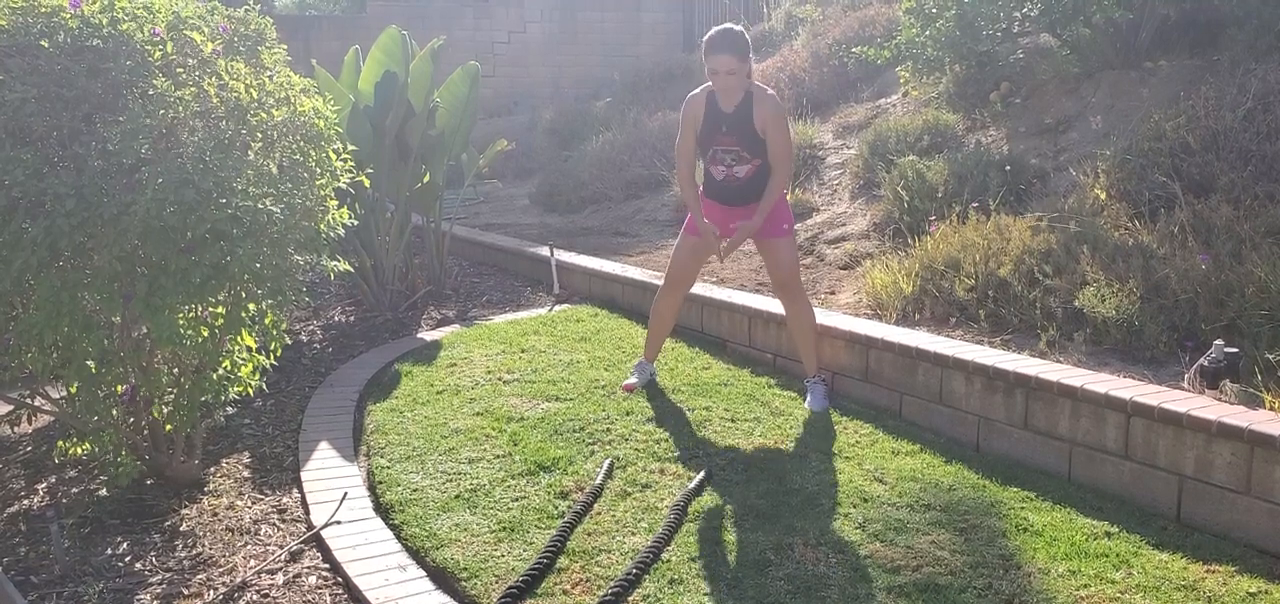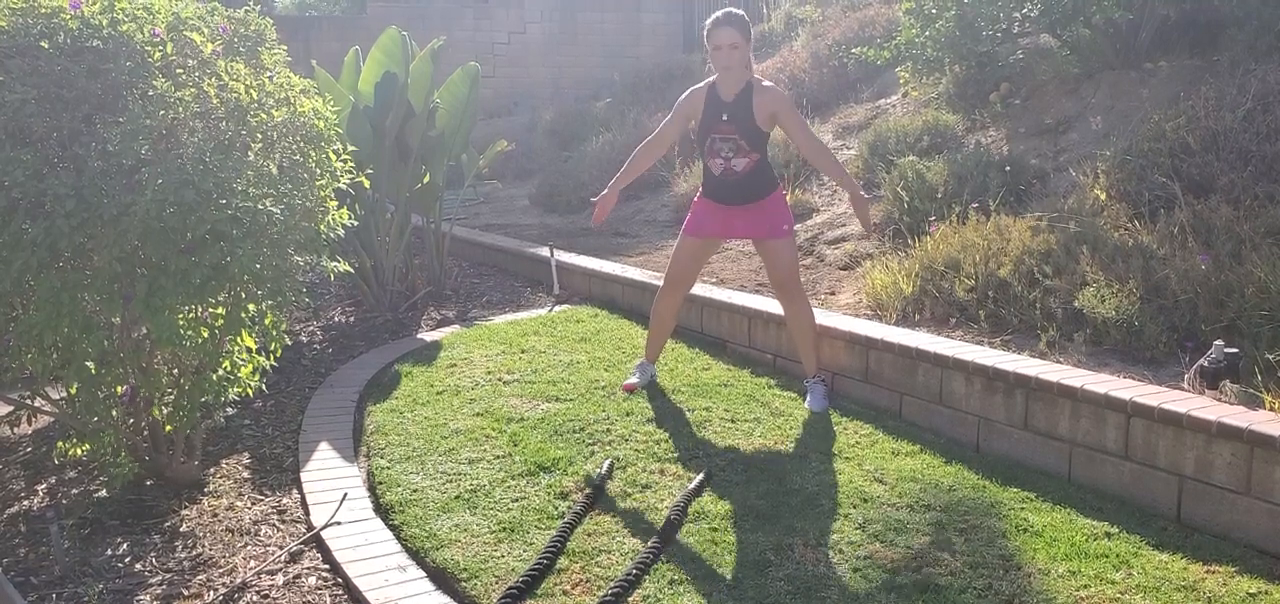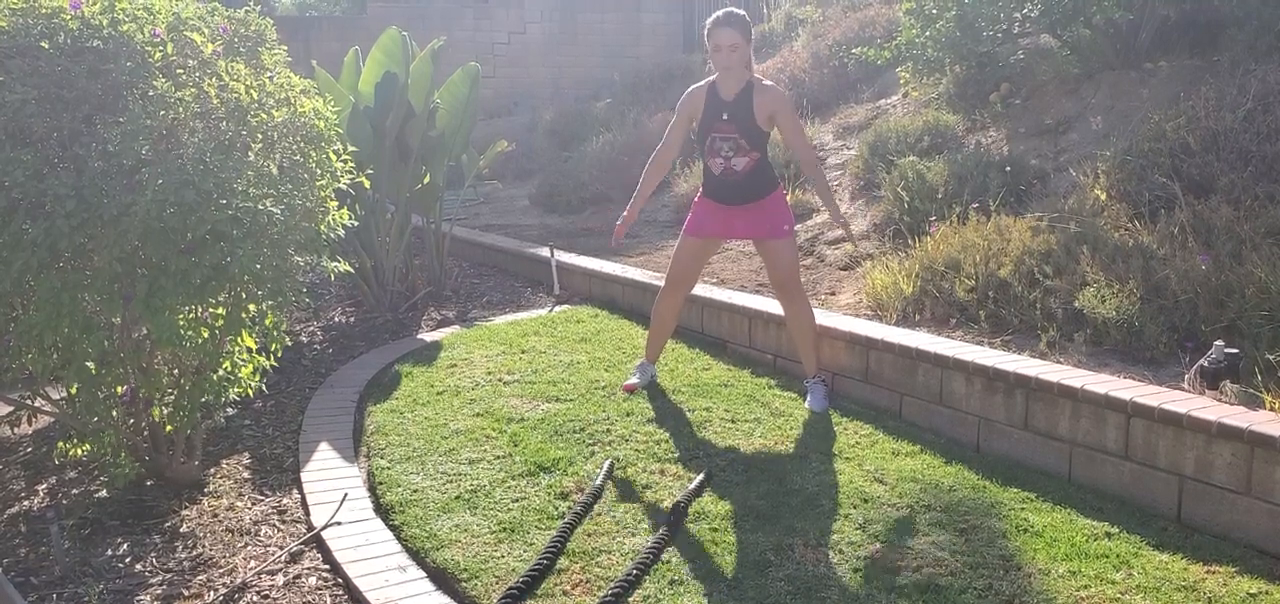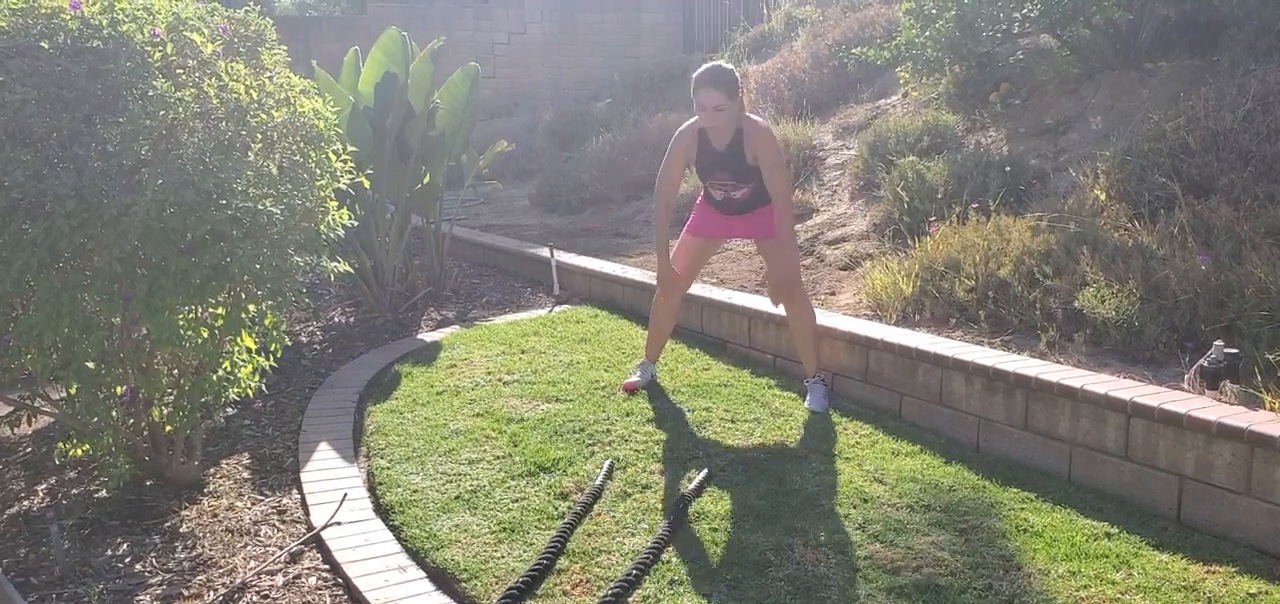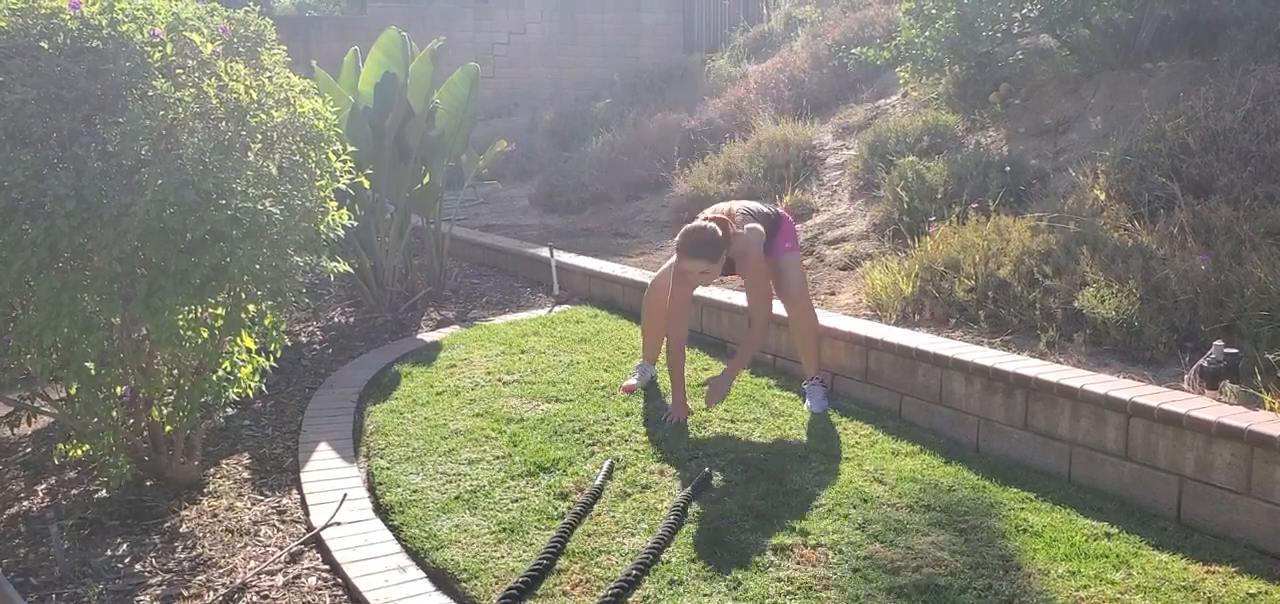
dt=0.5s
person 1, frame 1
left shoulder: (767, 104)
right shoulder: (695, 104)
left elbow: (782, 170)
right elbow: (684, 171)
left wrist: (754, 223)
right wrist: (702, 223)
left hip: (763, 206)
right hip: (713, 205)
left knee: (790, 288)
right knee: (673, 284)
left ankle: (814, 379)
right ankle: (646, 364)
person 1, frame 2
left shoulder: (768, 97)
right shoulder: (696, 97)
left elbow: (811, 146)
right elbow: (656, 144)
left wrist: (854, 191)
right wrist: (613, 189)
left hip: (763, 204)
right hip: (711, 205)
left knee: (789, 290)
right knee: (672, 285)
left ankle: (814, 379)
right ankle: (647, 365)
person 1, frame 3
left shoulder: (769, 96)
right shoulder: (695, 97)
left elbow: (804, 153)
right elbow: (665, 153)
left wrist: (832, 206)
right wrist: (634, 206)
left hip: (763, 204)
right hip: (712, 205)
left knee: (789, 290)
right knee: (673, 286)
left ankle: (815, 379)
right ankle: (647, 365)
person 1, frame 4
left shoulder: (757, 133)
right shoulder: (687, 136)
left elbow: (781, 199)
right elbow: (663, 198)
left wrist: (781, 264)
right wrist: (663, 261)
left hip: (764, 208)
right hip: (713, 211)
left knee: (791, 288)
right knee: (670, 284)
left ankle: (814, 378)
right ankle: (647, 364)
person 1, frame 5
left shoulder: (746, 248)
right shoulder: (690, 260)
left elbow: (760, 323)
right elbow: (676, 329)
left wrist: (728, 376)
right wrist: (678, 396)
left hip: (775, 230)
left knee: (796, 299)
right knee: (657, 293)
left ankle: (813, 381)
right ankle: (646, 366)
